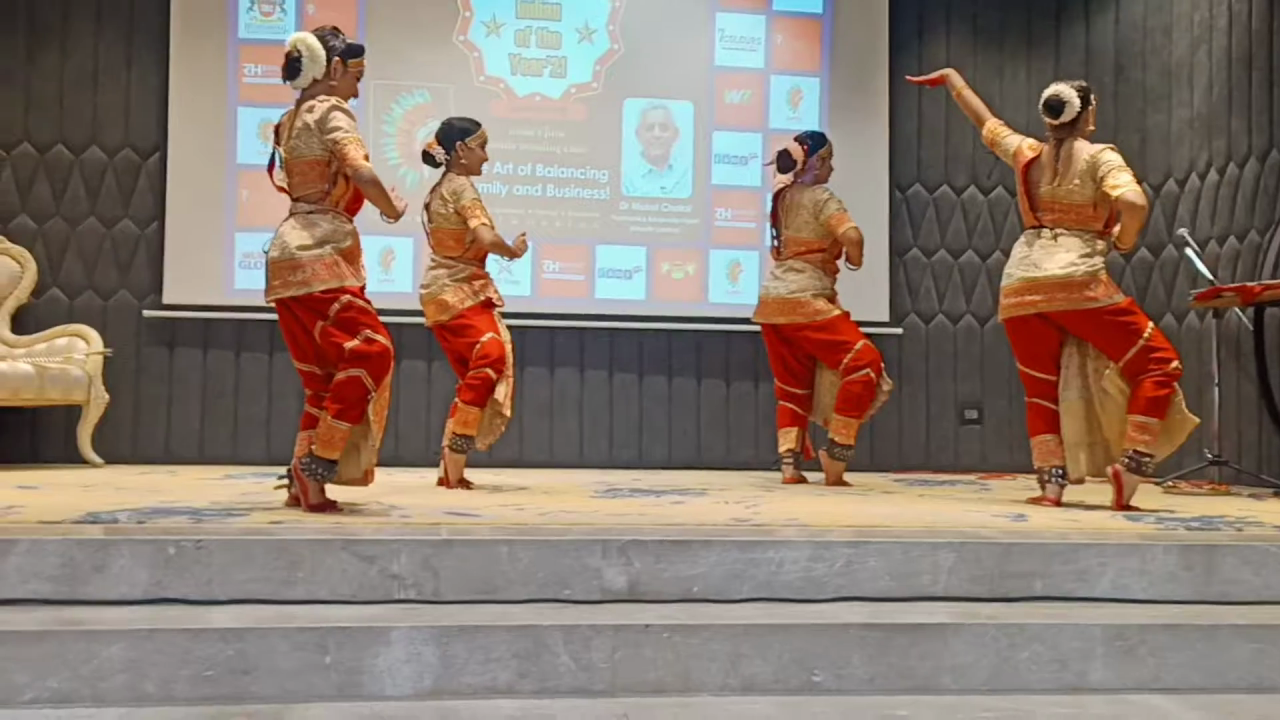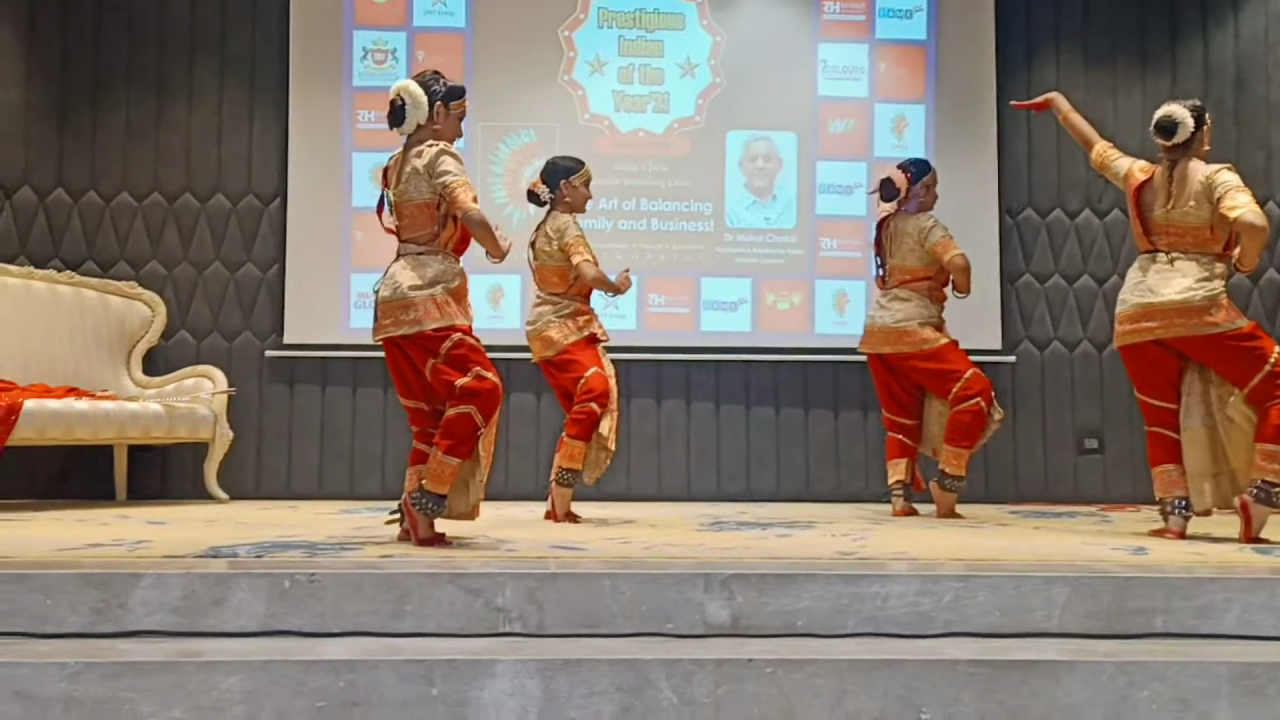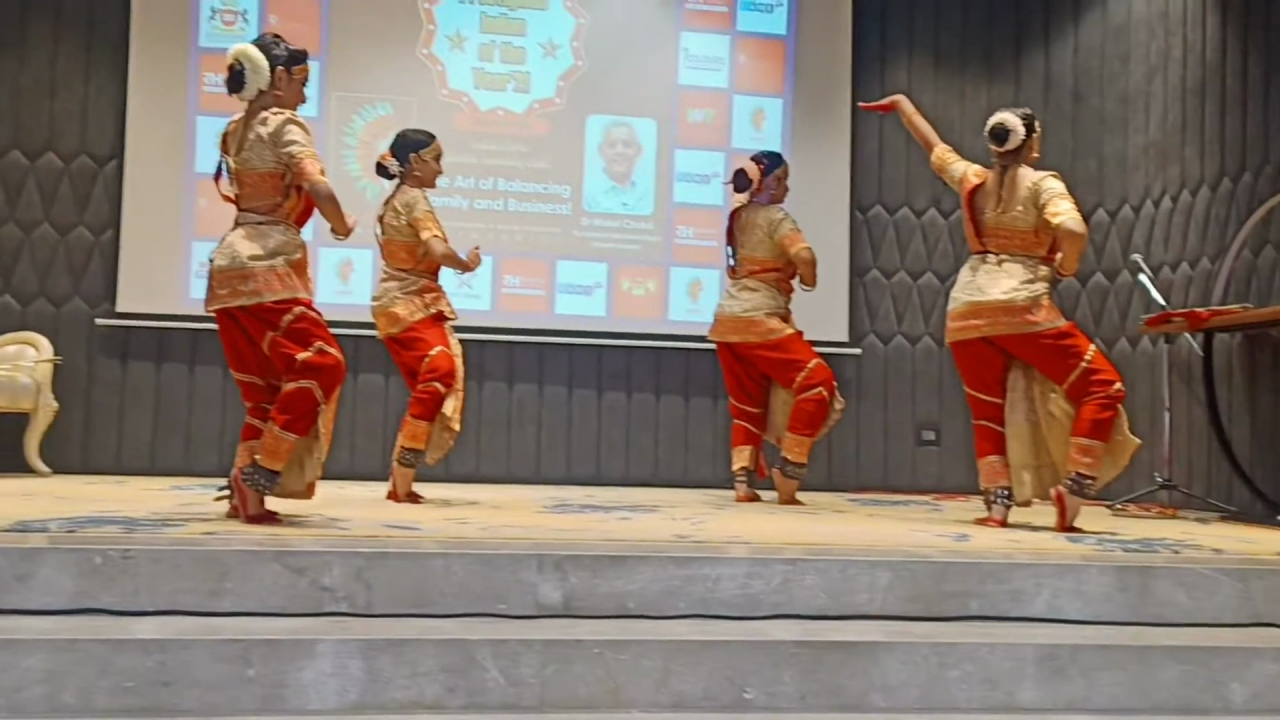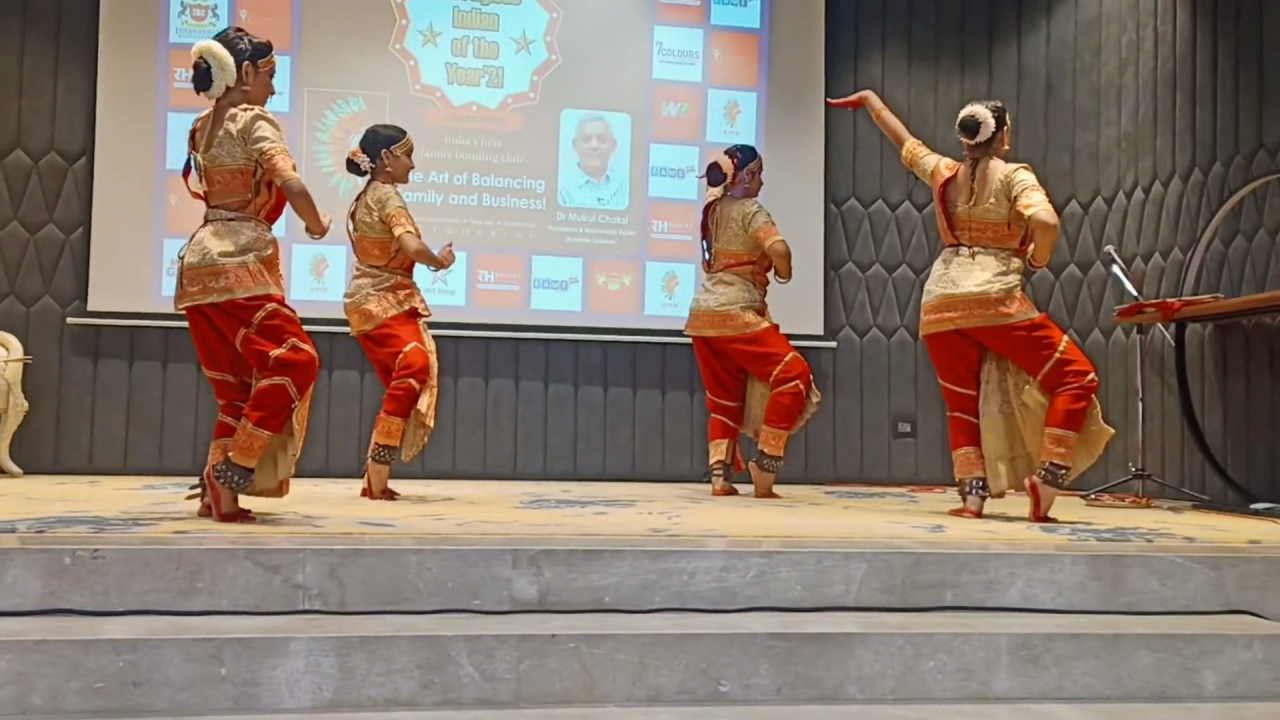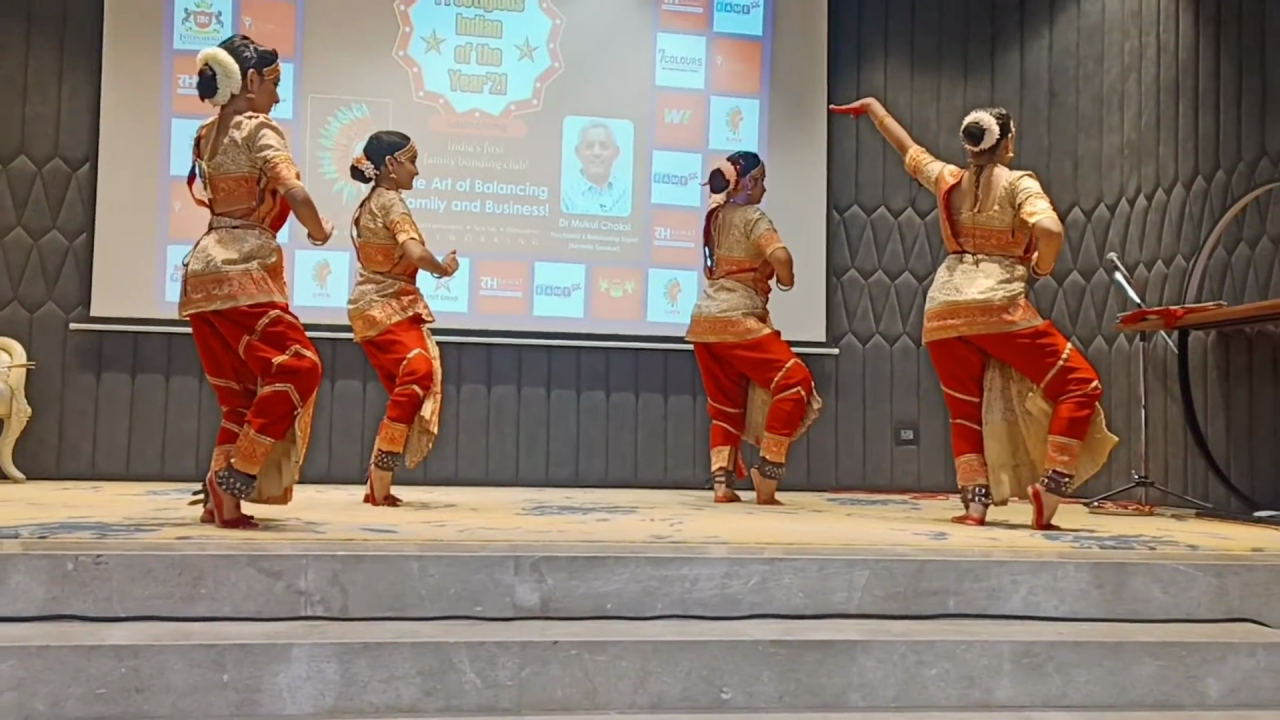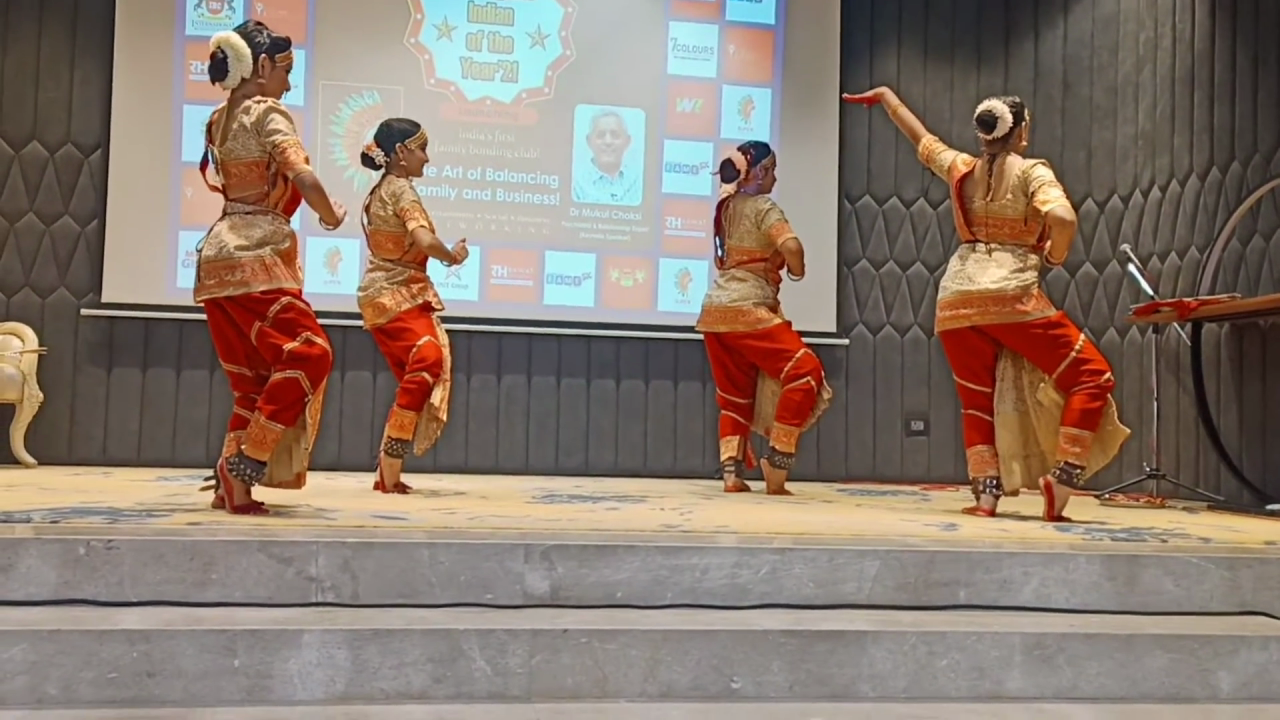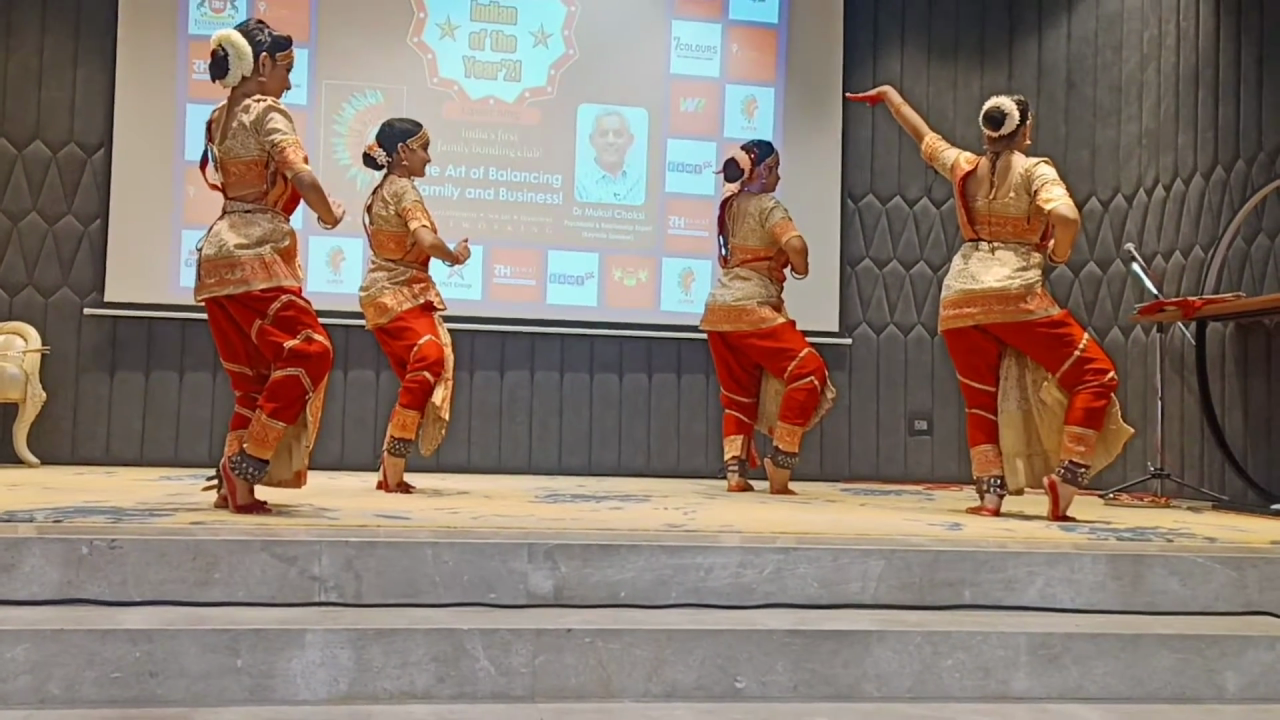
dt=0.7s
person 1, frame 1
left shoulder: (292, 118)
right shoulder: (331, 111)
right elbow: (360, 171)
right wrist: (392, 208)
left hip: (291, 255)
right hip: (319, 256)
left knee: (326, 374)
right knee: (370, 354)
left ankle: (303, 480)
right ankle: (315, 466)
person 1, frame 2
left shoulder: (397, 163)
right shoulder: (439, 156)
right elbow: (470, 214)
right wrist: (497, 249)
left hip: (398, 295)
right hip: (427, 296)
left knee: (432, 411)
right knee: (479, 390)
left ankle: (414, 514)
right ankle: (426, 499)
person 1, frame 3
left shoulder: (236, 130)
right shoulder: (285, 125)
right elbow: (318, 187)
right wrist: (342, 225)
left hip: (232, 265)
right hip: (267, 266)
left knee: (265, 387)
right knee: (320, 365)
left ankle: (245, 490)
right ankle: (256, 477)
person 1, frame 4
left shoulder: (202, 126)
right shoulder: (254, 121)
right elbow: (291, 185)
right wrist: (316, 224)
left hip: (200, 263)
right hip: (238, 263)
left knee: (238, 385)
right knee: (294, 361)
left ankle: (218, 490)
right ankle: (230, 473)
person 1, frame 5
left shoulder: (207, 134)
right shoulder: (259, 128)
right elbow: (295, 193)
right wrist: (319, 231)
left hip: (205, 270)
right hip: (242, 271)
left knee: (242, 391)
right knee: (298, 368)
left ankle: (220, 498)
right ankle: (231, 480)
person 1, frame 6
left shoulder: (220, 119)
right shoulder: (268, 113)
right elbow: (302, 177)
right wrist: (331, 216)
left hip: (220, 255)
right hip: (255, 257)
left knee: (254, 378)
right knee: (308, 355)
left ankle: (231, 483)
right ankle: (242, 468)
person 1, frame 7
left shoulder: (221, 117)
right shoulder: (267, 112)
right elbow: (301, 176)
right wrist: (330, 216)
left hip: (220, 254)
right hip: (256, 256)
left knee: (255, 376)
right knee: (310, 353)
left ankle: (235, 482)
right ankle: (245, 466)
person 2, frame 1
left shoulder: (1025, 153)
right shoulder: (1100, 157)
left elbow: (984, 120)
right elbow: (1134, 203)
left wrist: (951, 77)
right wrist: (1124, 240)
left hip: (1020, 287)
right hip: (1078, 283)
left knee: (1041, 390)
right knee: (1159, 365)
left ankle: (1051, 483)
right ankle: (1130, 464)
person 2, frame 2
left shoulder: (1137, 175)
right shoulder: (1216, 177)
left elbow: (1092, 143)
left wrist: (1056, 100)
left hip: (1135, 313)
right hip: (1197, 307)
left knee: (1162, 418)
left ankle: (1175, 515)
person 2, frame 3
left shoulder: (971, 179)
right shoulder: (1043, 184)
left elbow: (933, 145)
right elbow: (1074, 231)
left wrist: (901, 102)
right wrist: (1065, 267)
left hip: (966, 310)
right hip: (1022, 307)
left knee: (987, 412)
right knee: (1103, 389)
left ankle: (996, 505)
right ankle: (1073, 487)
person 2, frame 4
left shoulder: (942, 172)
right shoulder: (1014, 176)
left elbow: (903, 139)
right elbow: (1046, 222)
left wrist: (869, 98)
right wrist: (1037, 259)
left hip: (940, 303)
right hip: (995, 299)
left knee: (963, 403)
right knee: (1076, 378)
left ankle: (972, 497)
right ankle: (1047, 477)
person 2, frame 5
left shoulder: (947, 179)
right shoulder: (1018, 183)
left elbow: (906, 146)
right elbow: (1051, 230)
left wrist: (873, 105)
right wrist: (1041, 267)
left hip: (944, 309)
right hip: (998, 306)
left knee: (966, 410)
right knee: (1080, 386)
left ankle: (975, 504)
right ankle: (1050, 486)
person 2, frame 6
left shoulder: (959, 168)
right shoulder: (1032, 172)
left elbow: (918, 135)
right elbow: (1063, 218)
left wrist: (885, 94)
right wrist: (1055, 256)
left hip: (956, 299)
right hip: (1012, 296)
left knee: (978, 401)
right knee: (1092, 377)
left ankle: (985, 495)
right ankle: (1062, 477)
person 2, frame 7
left shoulder: (962, 166)
right shoulder: (1035, 170)
left elbow: (921, 133)
right elbow: (1067, 216)
left wrist: (888, 93)
right wrist: (1058, 255)
left hip: (959, 298)
right hip: (1016, 294)
left knee: (981, 400)
right knee: (1096, 376)
left ankle: (990, 494)
right ankle: (1067, 476)
person 3, frame 1
left shoulder: (439, 189)
right shoulder: (461, 186)
right elbow: (487, 238)
right wrist: (514, 251)
left hip: (445, 292)
right hip: (458, 292)
left knee: (476, 373)
right knee: (490, 358)
left ankle: (451, 467)
right ankle: (454, 464)
person 3, frame 2
left shoulder: (544, 227)
right shoulder: (565, 224)
right elbow: (590, 275)
right wrist: (617, 287)
left hip: (551, 329)
right hip: (564, 329)
left knee: (583, 407)
right knee: (595, 393)
left ankle: (558, 500)
right ankle: (561, 499)
person 3, frame 3
left shoulder: (394, 200)
right shoulder: (415, 199)
right elbow: (439, 250)
right wrist: (467, 264)
left hip: (399, 305)
right hip: (411, 306)
left knee: (430, 382)
right knee: (440, 371)
left ankle: (401, 479)
right ankle: (402, 479)
person 3, frame 4
left shoulder: (364, 197)
right shoulder: (387, 196)
right elbow: (413, 247)
right wrist: (439, 262)
left hip: (371, 302)
right hip: (384, 303)
left knee: (403, 381)
right knee: (414, 368)
left ankle: (376, 475)
right ankle: (377, 474)
person 3, frame 5
left shoulder: (368, 204)
right shoulder: (392, 202)
right elbow: (417, 253)
right wrist: (443, 269)
left hip: (374, 307)
right hip: (388, 309)
left knee: (407, 385)
right knee: (418, 374)
left ankle: (379, 482)
right ankle: (380, 480)
person 3, frame 6
left shoulder: (378, 191)
right shoulder: (401, 190)
left elbow: (401, 245)
right elbow: (426, 241)
left wrist: (445, 254)
right wrist: (452, 257)
left hip: (383, 295)
right hip: (398, 296)
left knee: (418, 372)
right knee: (428, 360)
left ankle: (389, 469)
right ankle: (390, 467)
person 3, frame 7
left shoulder: (380, 191)
right shoulder: (404, 189)
right elbow: (428, 241)
left wrist: (448, 253)
right wrist: (454, 256)
left hip: (385, 294)
right hip: (400, 295)
left knee: (420, 372)
right knee: (429, 359)
left ankle: (392, 469)
right ankle: (393, 468)
person 4, frame 1
left shoulder: (783, 197)
right shoulder: (821, 197)
right elbow: (852, 236)
right wrist: (855, 259)
left hip: (772, 300)
right hip: (806, 300)
left knee: (792, 385)
right knee: (865, 363)
left ankle: (790, 465)
right ankle: (835, 458)
person 4, frame 2
left shoulder: (887, 225)
right shoulder: (926, 224)
right elbow: (959, 263)
right wrist: (961, 287)
left hip: (878, 329)
right hip: (912, 329)
left knee: (901, 416)
right knee: (975, 393)
left ankle: (900, 498)
right ankle: (947, 490)
person 4, frame 3
left shoulder: (739, 216)
right shoulder: (775, 217)
right elbow: (805, 256)
right wrist: (809, 279)
left hip: (727, 319)
right hip: (760, 319)
left knee: (747, 404)
right knee: (818, 383)
left ankle: (742, 483)
right ankle: (787, 476)
person 4, frame 4
left shoulder: (714, 209)
right shoulder: (750, 209)
right elbow: (779, 249)
right wrist: (784, 272)
left hip: (703, 314)
right hip: (736, 313)
left knee: (724, 398)
right knee: (794, 376)
left ankle: (719, 477)
right ankle: (764, 471)
person 4, frame 5
left shoulder: (716, 216)
right shoulder: (752, 217)
right elbow: (780, 256)
right wrist: (786, 279)
left hip: (705, 321)
right hip: (738, 320)
left knee: (726, 404)
right knee: (795, 383)
left ankle: (722, 484)
right ankle: (766, 478)
person 4, frame 6
left shoulder: (727, 206)
right shoulder: (763, 206)
right elbow: (791, 246)
right wrist: (797, 269)
left hip: (715, 309)
right hip: (749, 309)
left knee: (736, 394)
right knee: (805, 373)
left ankle: (732, 474)
right ankle: (776, 469)
person 4, frame 7
left shoulder: (730, 205)
right shoulder: (767, 205)
right elbow: (795, 244)
right wrist: (801, 268)
left hip: (719, 308)
right hip: (752, 308)
left knee: (739, 393)
right knee: (809, 372)
left ankle: (735, 473)
right ankle: (779, 469)
